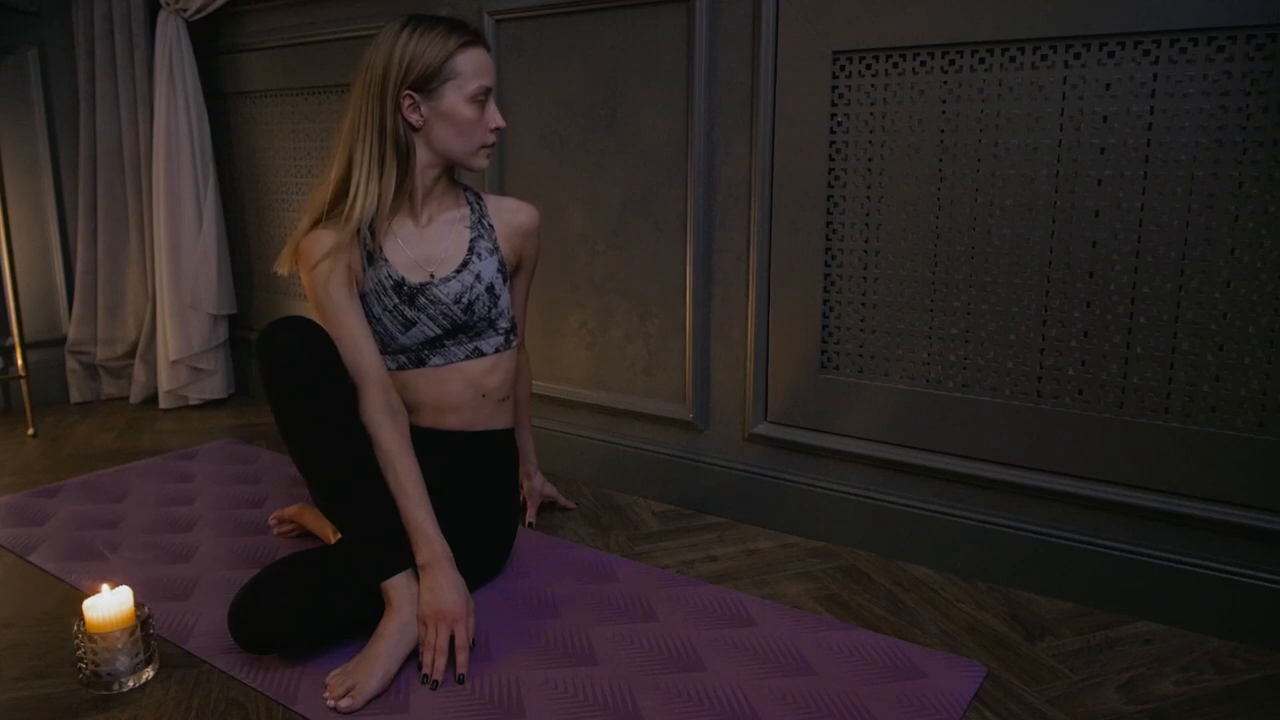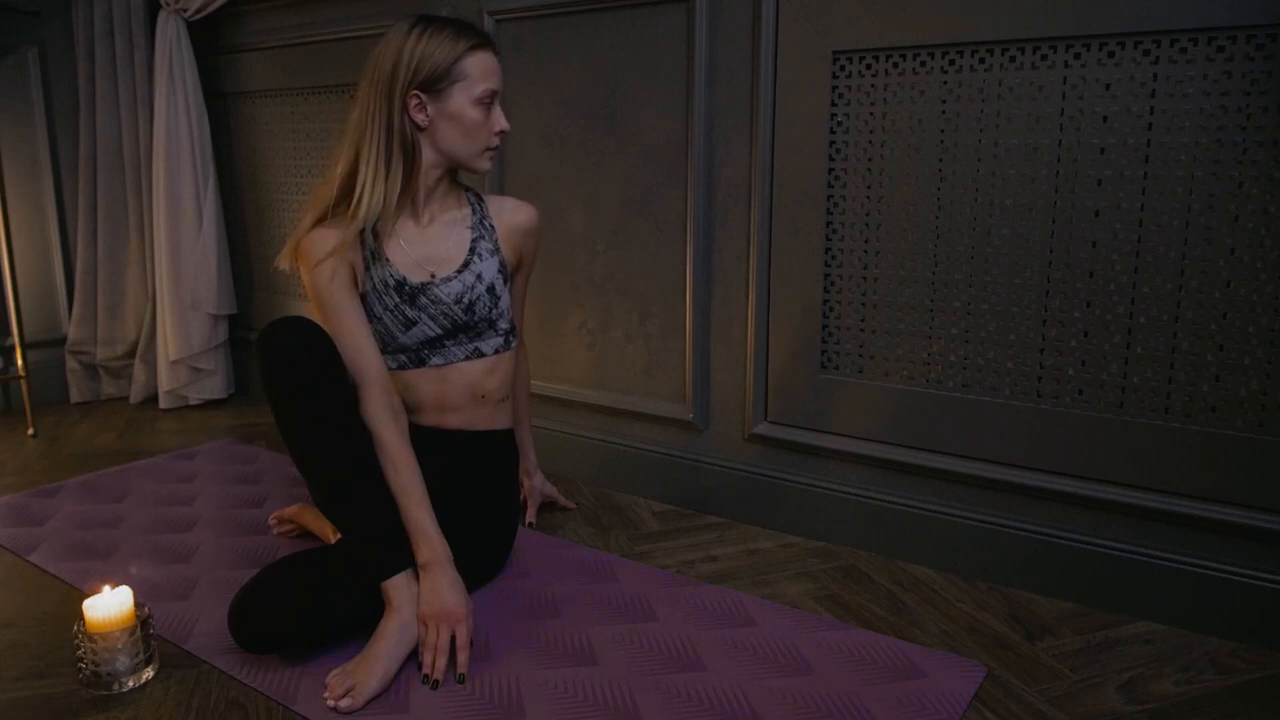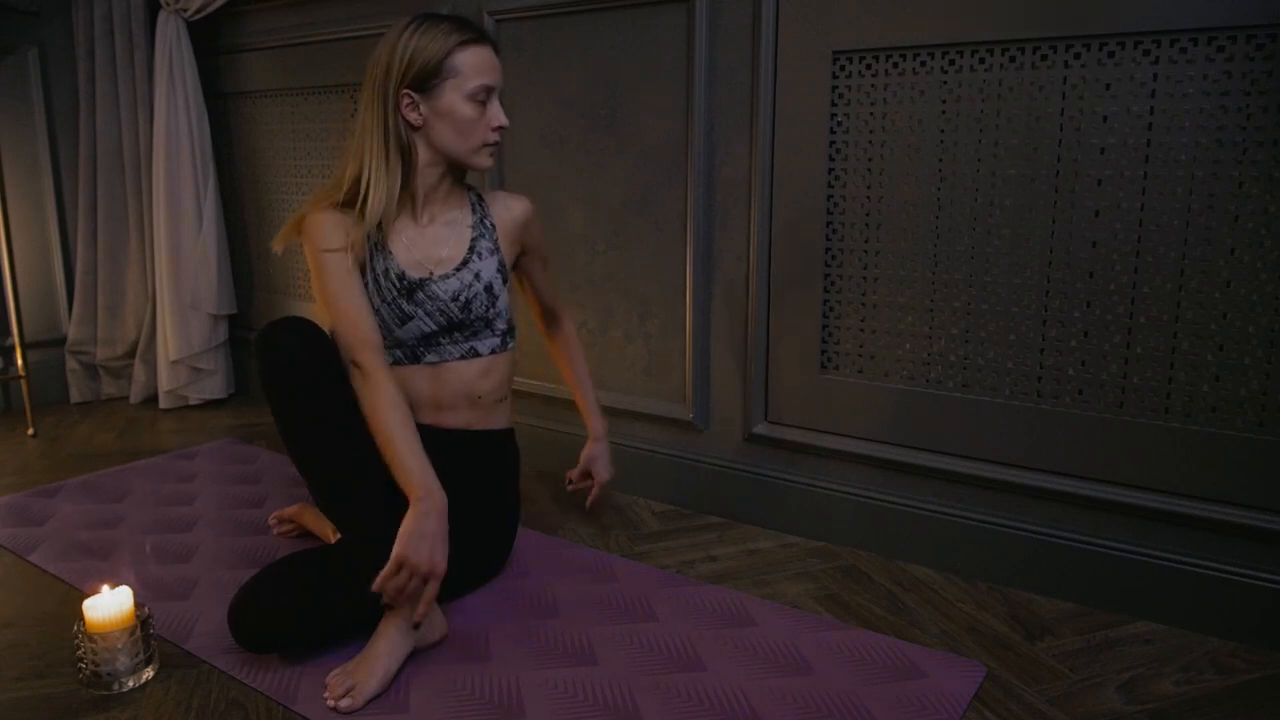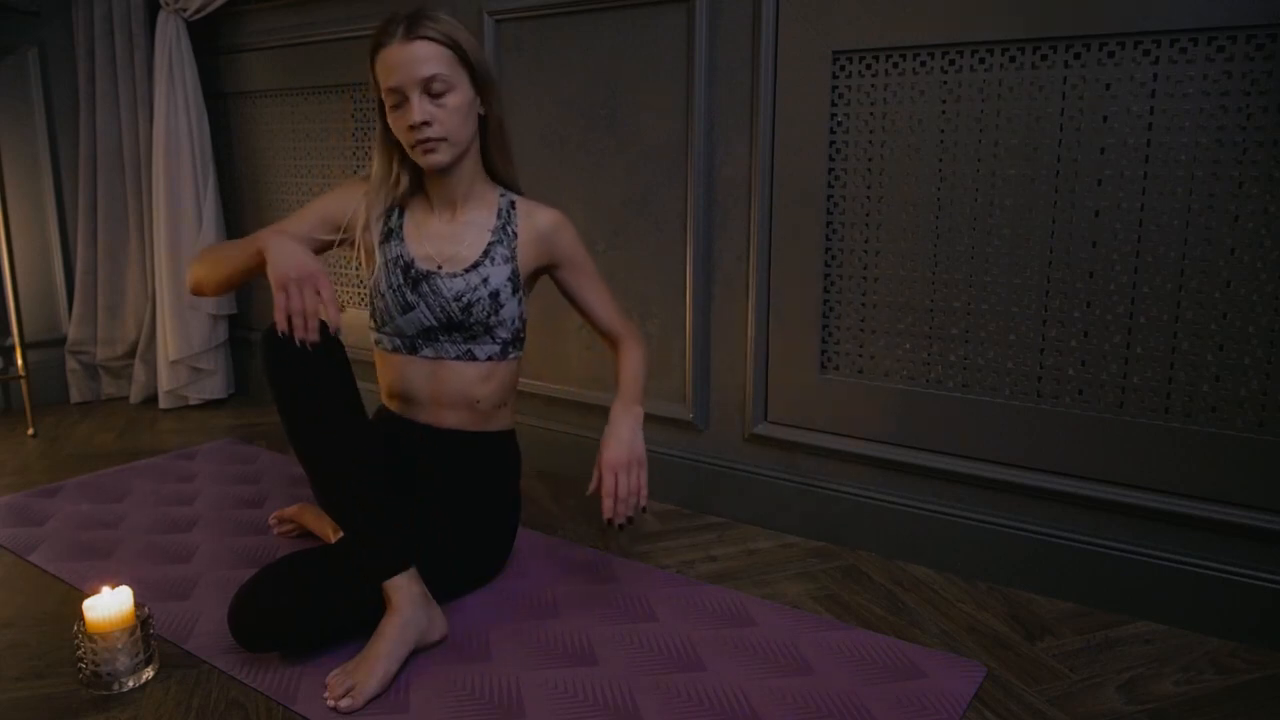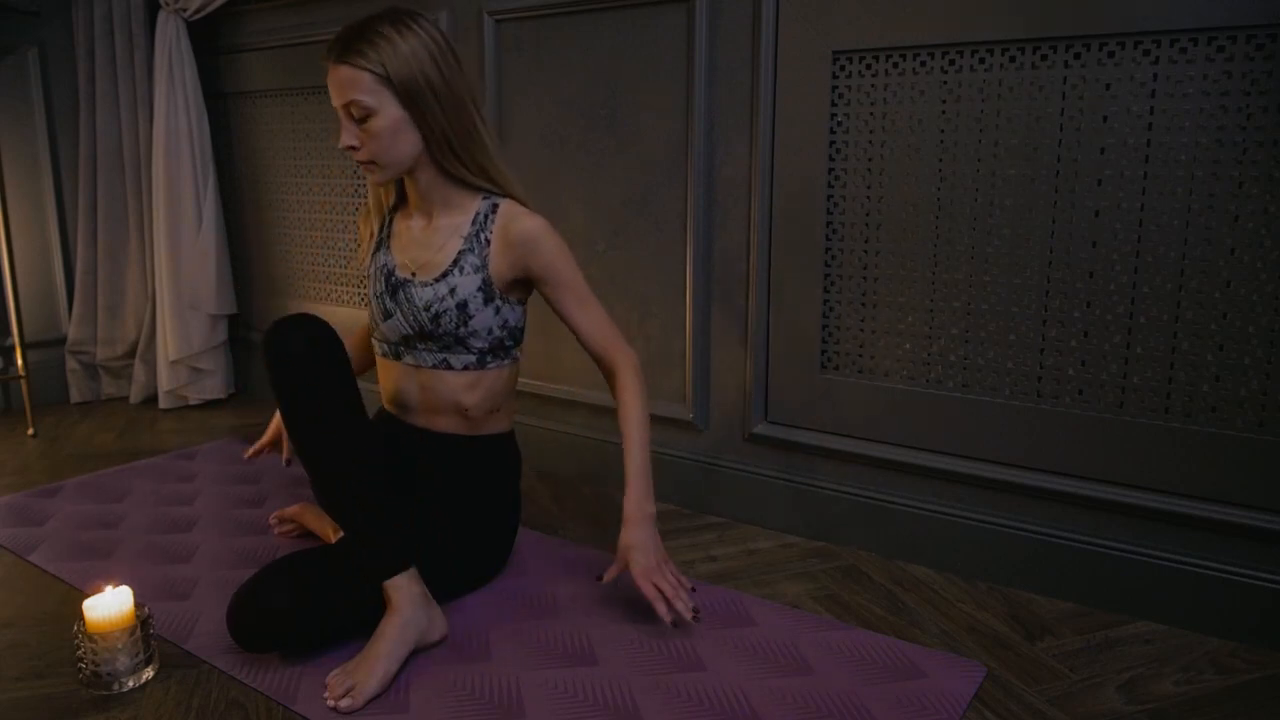
dt=1s
person 1, frame 1
left shoulder: (514, 225)
right shoulder: (335, 245)
right elbow: (376, 400)
left wrist: (527, 467)
right wrist: (430, 560)
left hip: (479, 487)
right hip: (391, 466)
left knee: (266, 617)
right knee: (288, 342)
left ankle: (348, 525)
right ankle: (402, 590)
person 1, frame 2
left shoulder: (514, 225)
right shoulder: (336, 244)
right elbow: (376, 402)
left wrist: (527, 467)
right wrist: (429, 564)
left hip: (477, 488)
right hip: (389, 468)
left knee: (264, 618)
right knee: (287, 343)
left ankle: (344, 524)
right ankle: (384, 568)
person 1, frame 3
left shoulder: (509, 218)
right shoulder: (339, 227)
left elbow: (555, 321)
right elbow: (364, 364)
left wrist: (597, 432)
right wrist: (422, 499)
left hip: (478, 484)
right hip: (390, 468)
left knee: (264, 616)
right knee: (288, 341)
left ankle: (348, 524)
right ankle: (363, 525)
person 1, frame 4
left shoulder: (536, 227)
right shoulder: (363, 208)
left elbow: (626, 339)
right elbow: (202, 277)
left wrist: (625, 417)
right wrist: (273, 247)
left hip: (474, 485)
right hip: (387, 456)
left knee: (262, 616)
right knee: (292, 336)
left ankle: (347, 525)
right ankle: (359, 527)
person 1, frame 5
left shoulder: (516, 233)
right shoulder: (377, 223)
left elbow: (622, 366)
left wrist: (638, 518)
right wrist: (308, 399)
left hip: (473, 489)
right hip: (388, 457)
left knee: (262, 616)
right knee: (296, 336)
left ankle: (349, 522)
right ankle: (361, 519)
